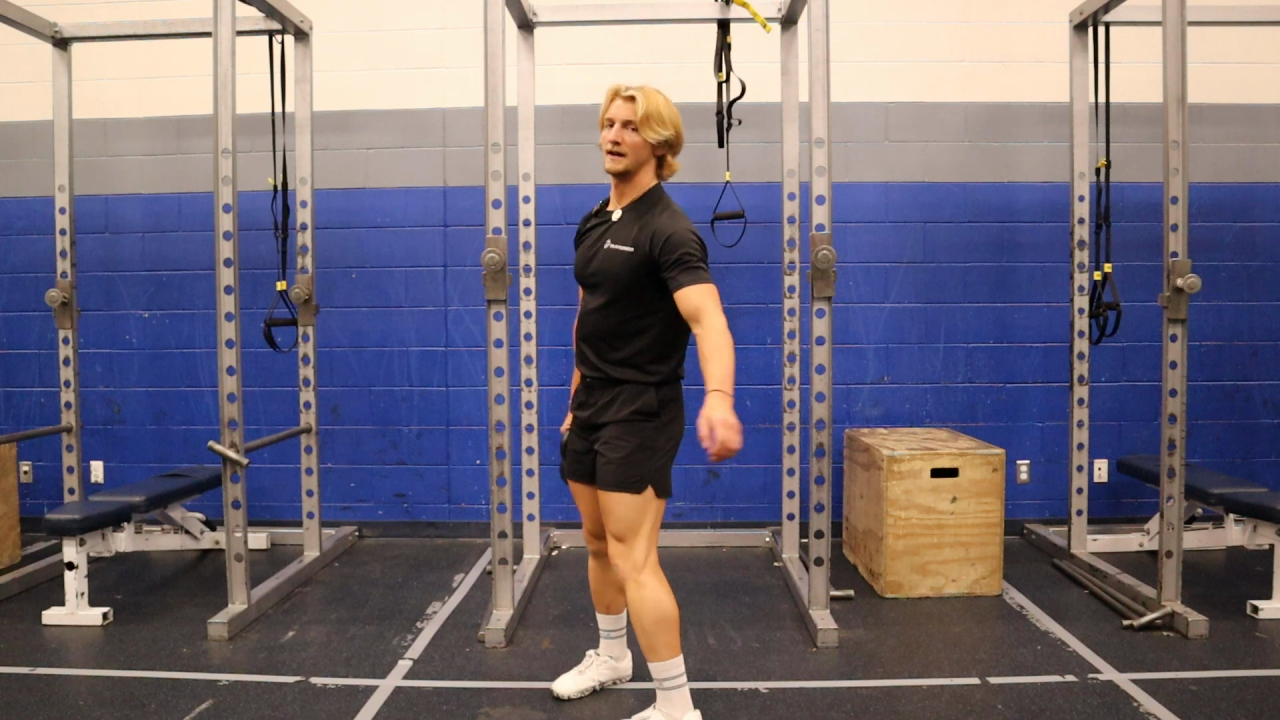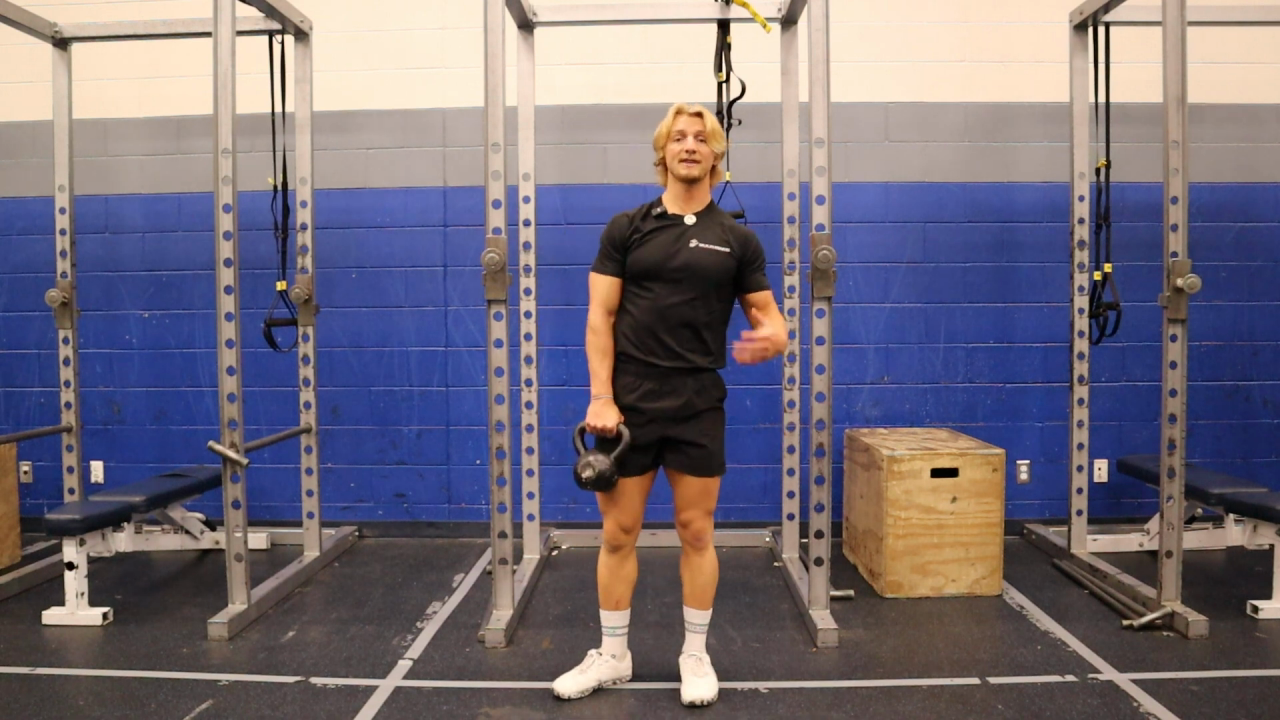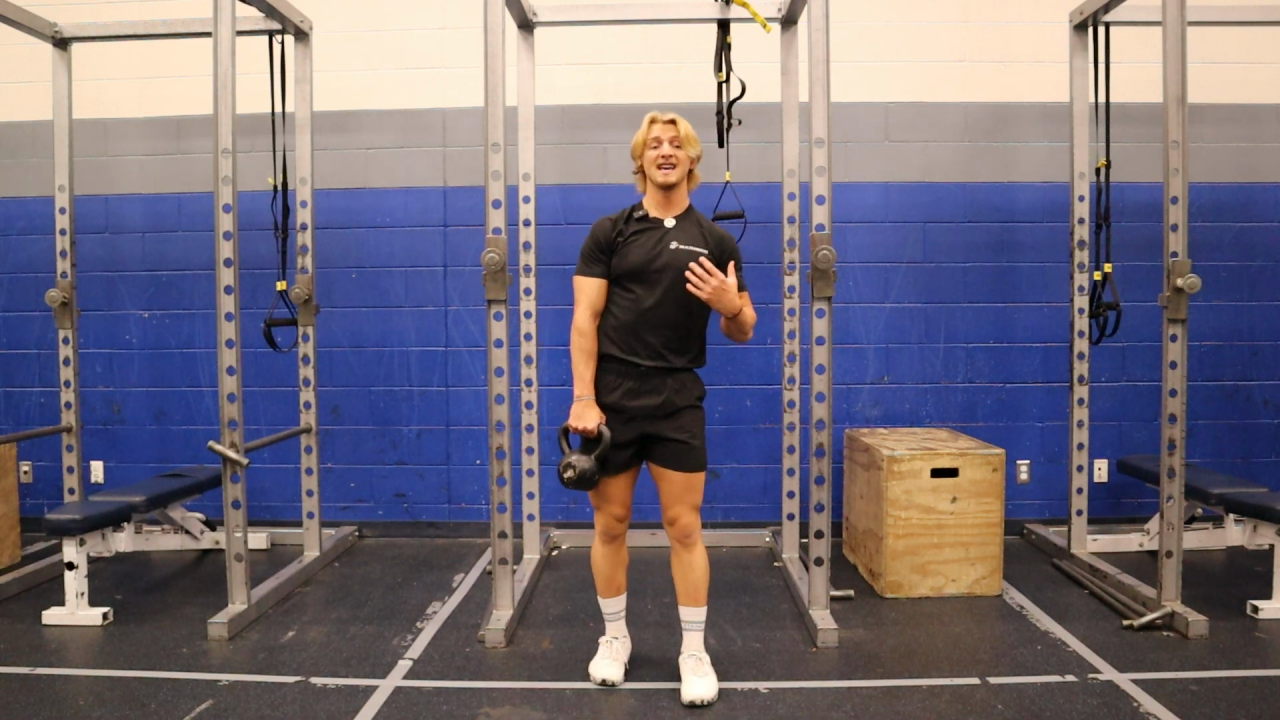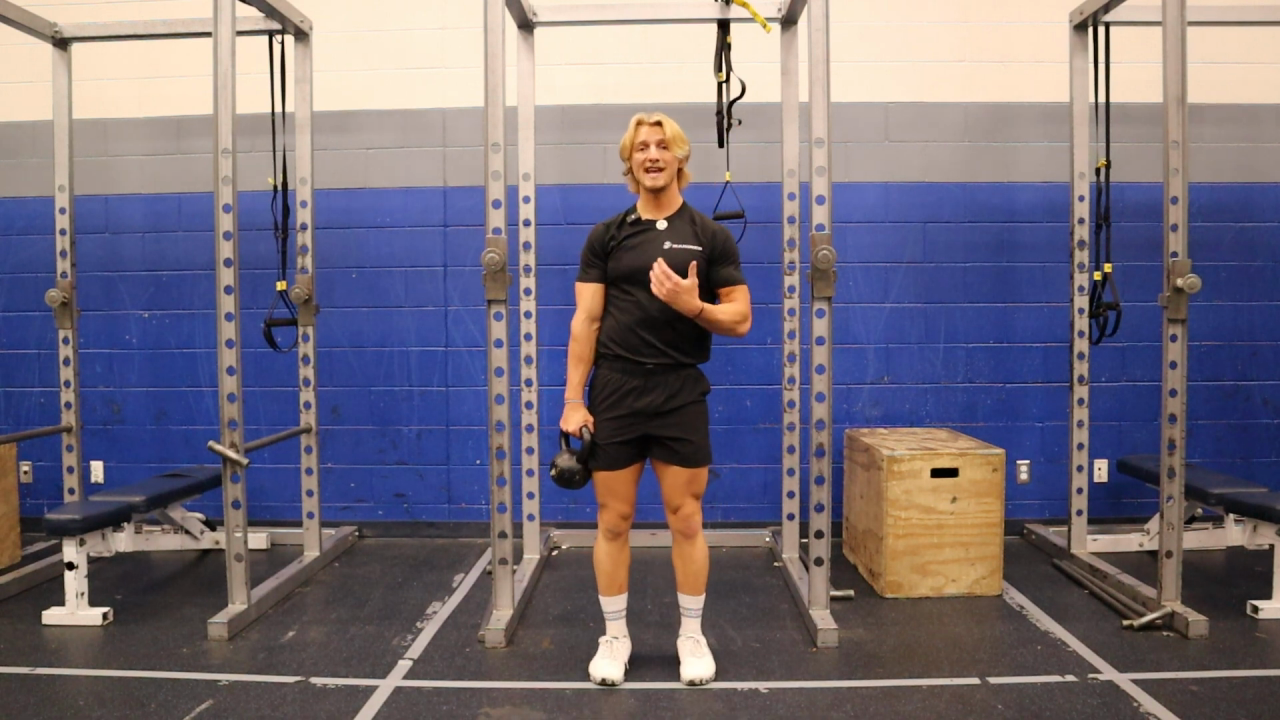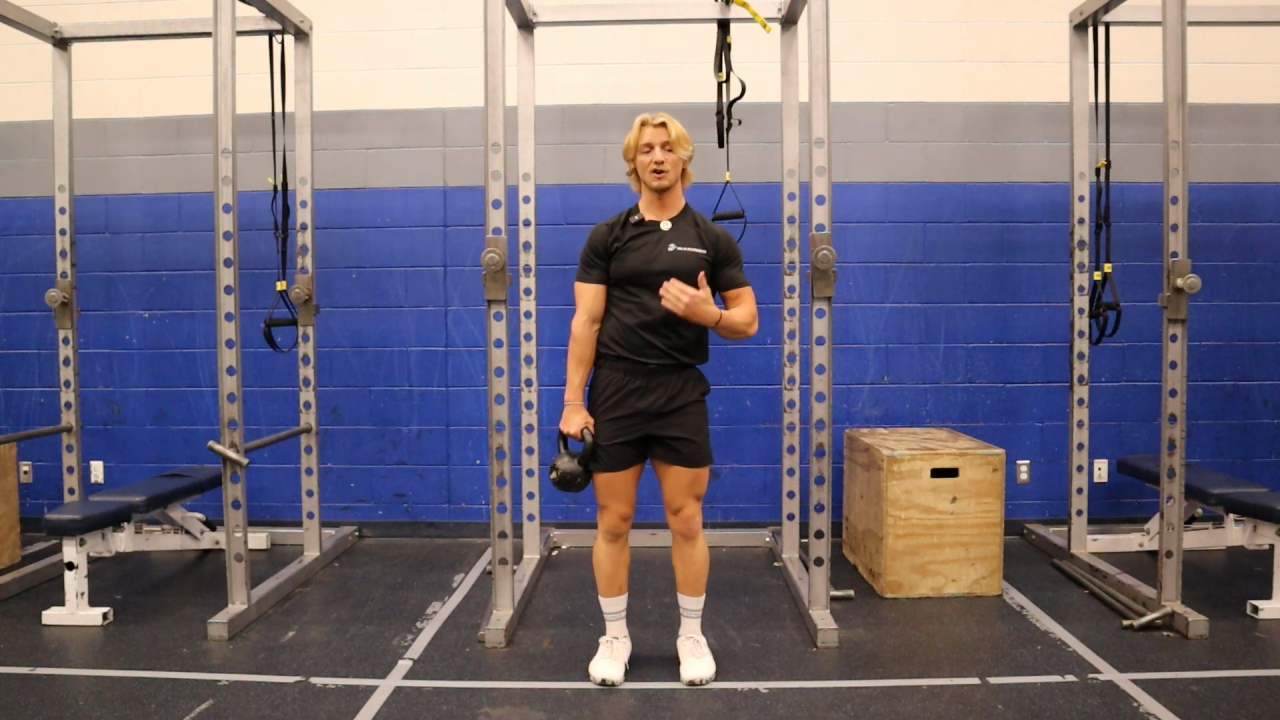
dt=1s
person 1, frame 1
left shoulder: (667, 229)
right shoulder: (592, 223)
left elbow: (709, 319)
left wrist: (720, 400)
right wrist: (575, 399)
left hip: (636, 414)
right hip: (593, 408)
left knee: (629, 558)
right knee: (598, 544)
right ankle: (611, 655)
person 1, frame 2
left shoulder: (738, 239)
right shoulder: (626, 228)
left elbow: (768, 316)
right elbow: (601, 316)
left wrist: (770, 338)
right wrist: (601, 397)
left hip: (699, 404)
right hip: (629, 402)
left knee: (696, 532)
right knee: (618, 533)
left ankle: (695, 654)
right ankle: (612, 655)
person 1, frame 3
left shoulder: (716, 241)
right shoulder: (609, 231)
left elbow: (742, 332)
right elbow: (585, 317)
left wrist: (732, 305)
right wrist: (583, 397)
left hip: (678, 398)
right hip: (613, 395)
left knee: (684, 527)
right knee: (610, 524)
left ankle: (693, 650)
right ankle: (615, 637)
person 1, frame 4
left shoulder: (711, 236)
right shoulder: (606, 236)
left elbow: (740, 319)
right elbow: (586, 321)
left wrist: (692, 305)
right wrist: (573, 400)
left hip: (681, 392)
right hip: (615, 392)
left knee: (686, 519)
right knee: (613, 520)
left ankle: (691, 635)
right ankle: (614, 637)
person 1, frame 5
left shoulder: (712, 238)
right shoulder: (607, 235)
left elbow: (747, 319)
right elbow: (585, 321)
left wrist: (708, 314)
right wrist: (573, 402)
left hip: (681, 394)
right hip: (615, 392)
left knee: (686, 520)
right knee: (613, 522)
left ankle: (691, 634)
right ankle: (614, 636)
